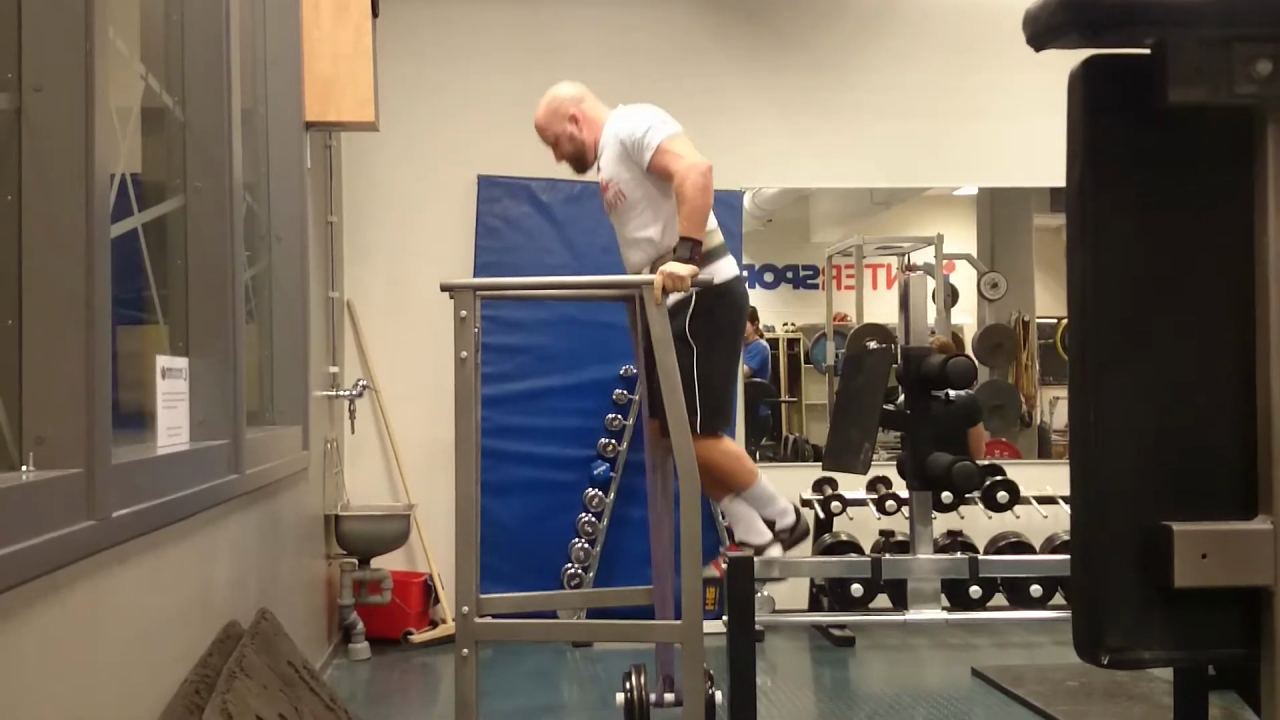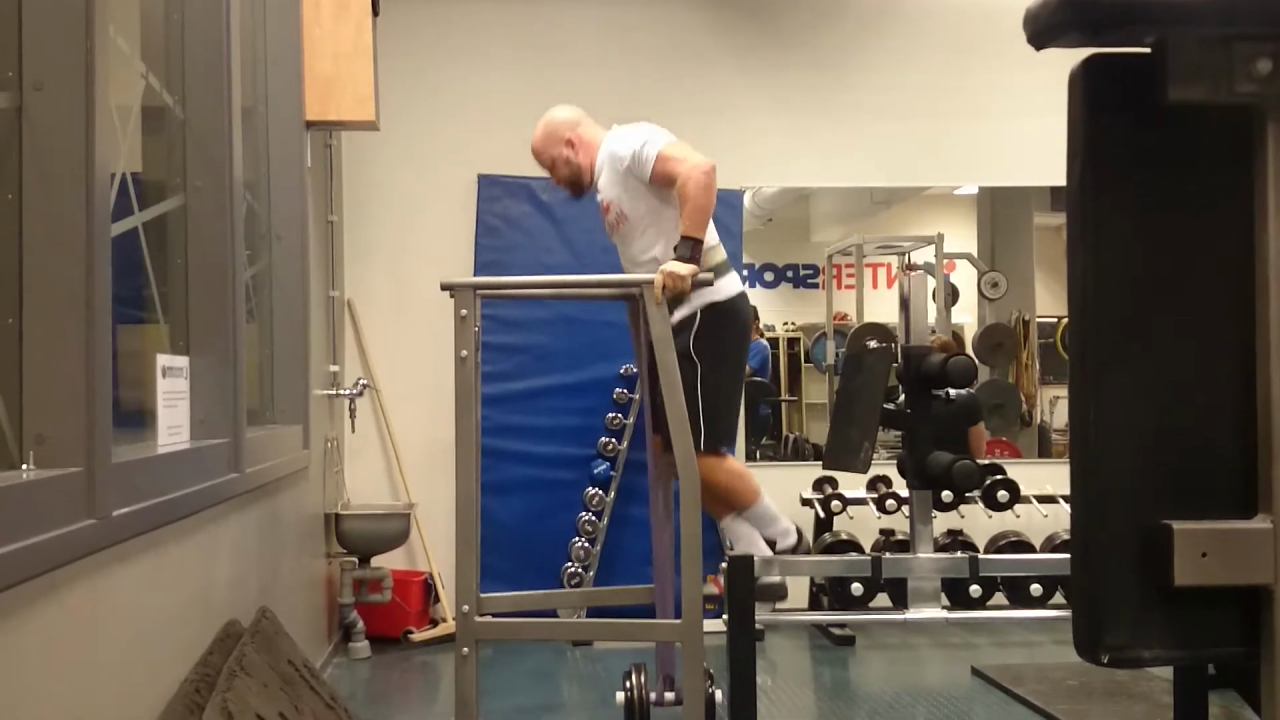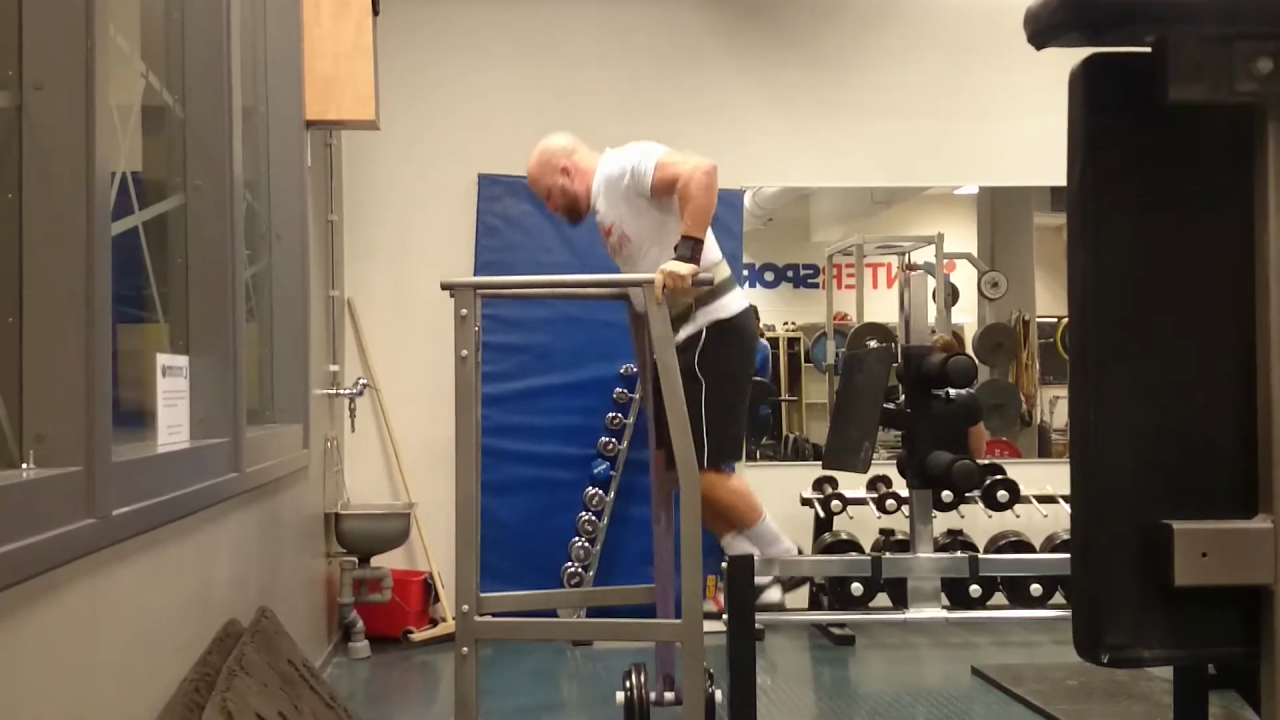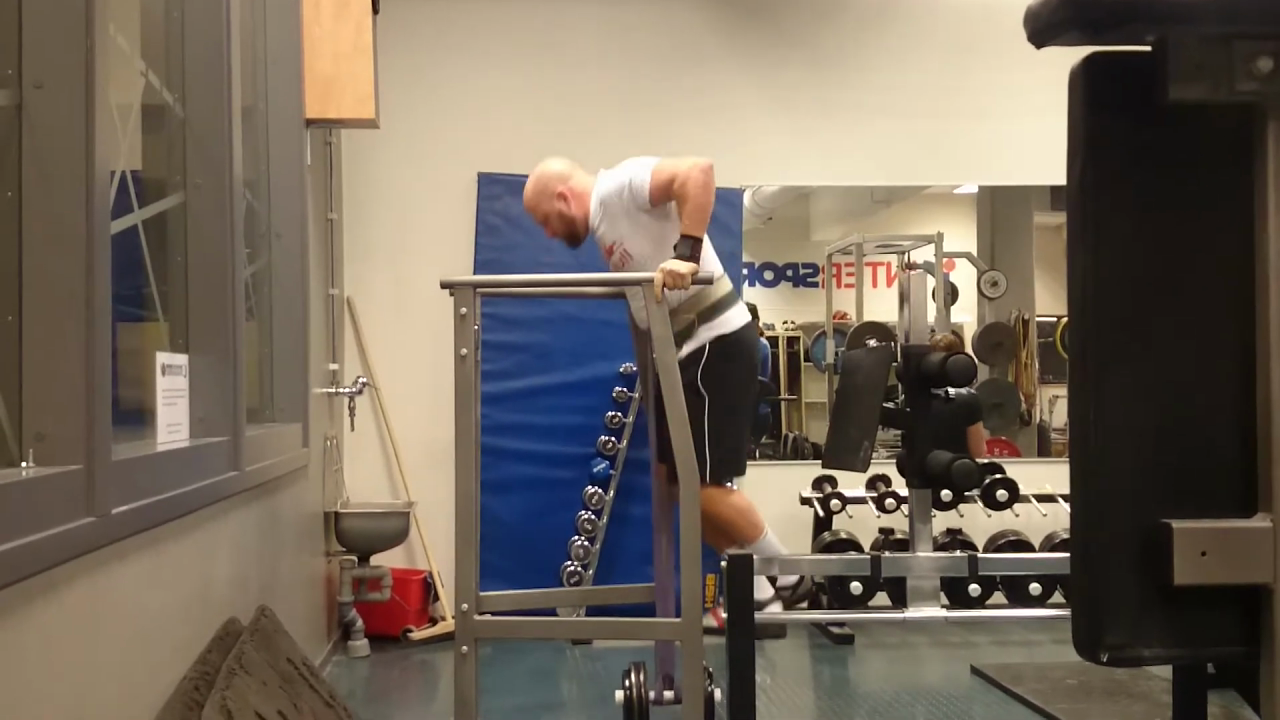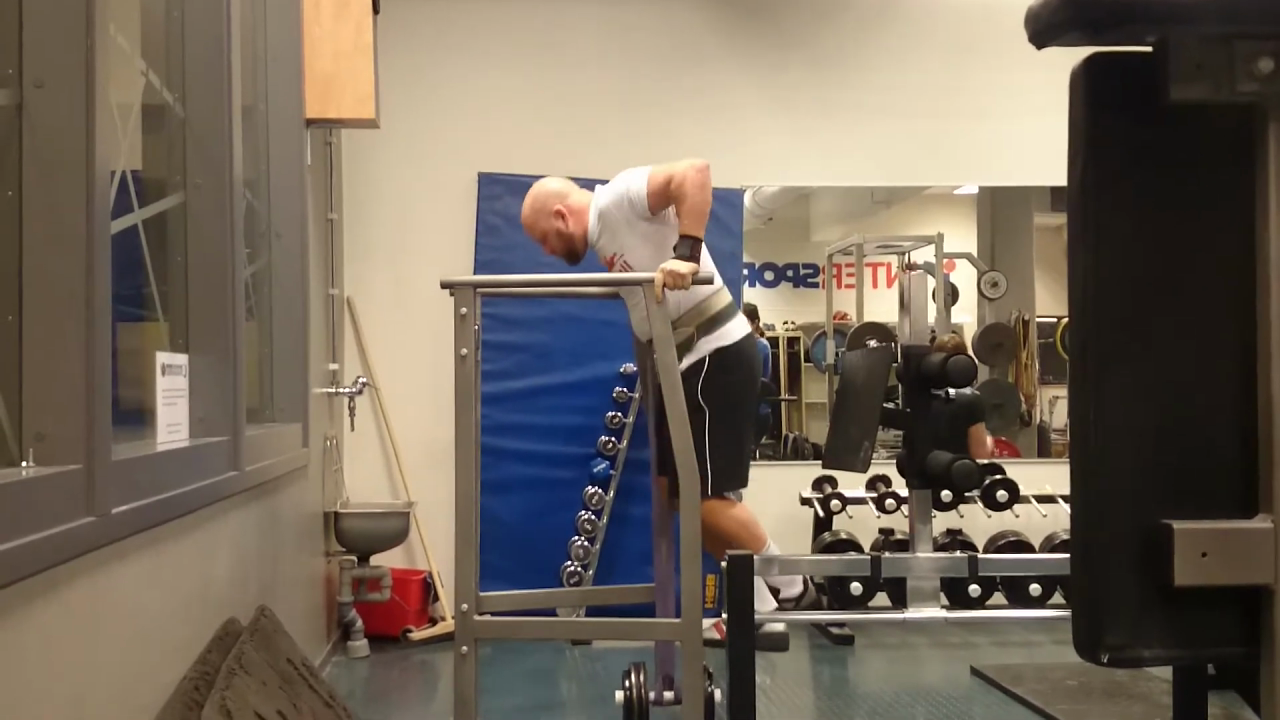
dt=0.1s
person 1, frame 1
left shoulder: (632, 128)
right shoulder: (613, 154)
left elbow: (695, 172)
left wrist: (683, 260)
left hip: (703, 295)
right hip: (676, 300)
left knee: (697, 435)
right knee: (667, 430)
left ankle: (782, 519)
right ankle: (755, 536)
person 1, frame 2
left shoulder: (628, 145)
right shoulder: (611, 173)
left elbow: (699, 170)
left wrist: (687, 255)
left hip: (707, 311)
right hip: (682, 314)
left knee: (701, 452)
right knee: (670, 446)
left ankle: (783, 539)
right ankle: (755, 561)
person 1, frame 3
left shoulder: (624, 168)
right shoulder: (609, 198)
left elbow: (699, 172)
left wrist: (687, 253)
left hip: (713, 327)
right hip: (685, 334)
left knee: (703, 468)
right knee: (672, 462)
left ankle: (783, 558)
right ankle: (755, 580)
person 1, frame 4
left shoulder: (621, 184)
right shoulder: (607, 214)
left elbow: (697, 171)
left wrist: (686, 252)
left hip: (714, 343)
right hip: (689, 347)
left knee: (704, 483)
right knee: (673, 476)
left ankle: (784, 575)
right ankle: (756, 594)
person 1, frame 5
left shoulder: (618, 198)
right shoulder: (605, 231)
left elbow: (694, 172)
left wrist: (686, 255)
left hip: (715, 356)
right hip: (689, 361)
left knee: (709, 497)
right knee: (673, 488)
left ankle: (788, 587)
right ankle: (758, 610)
